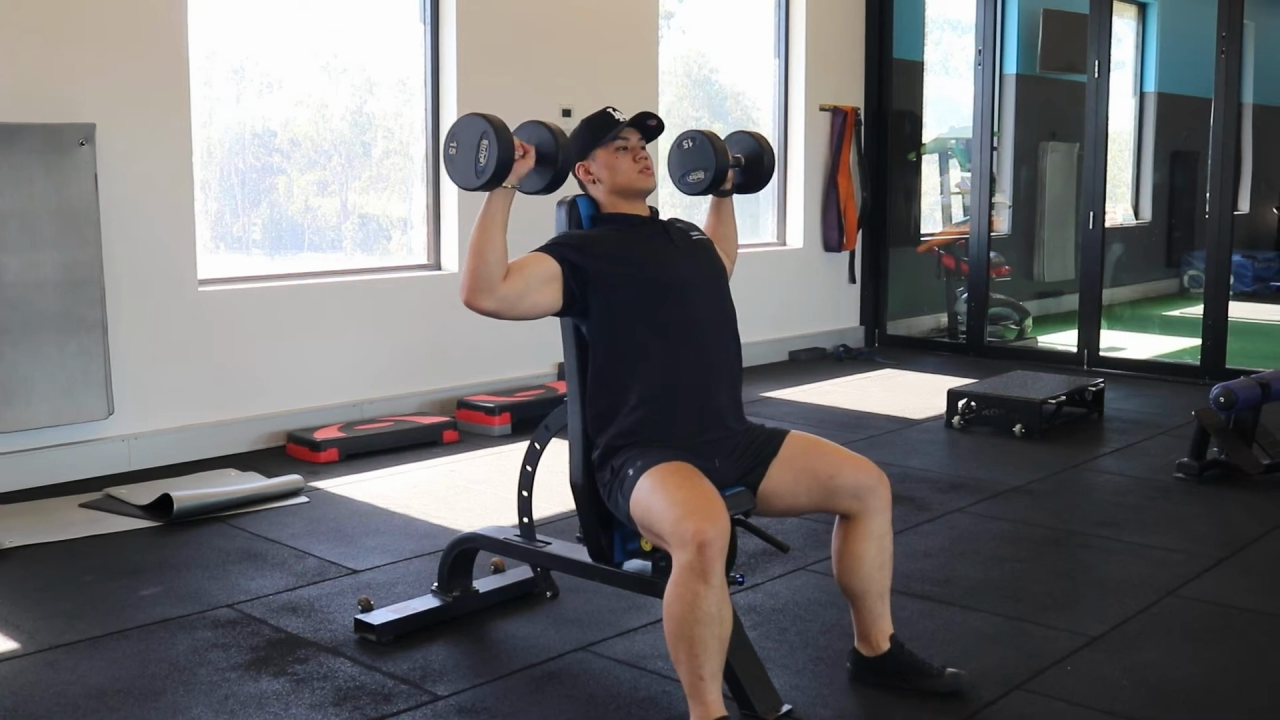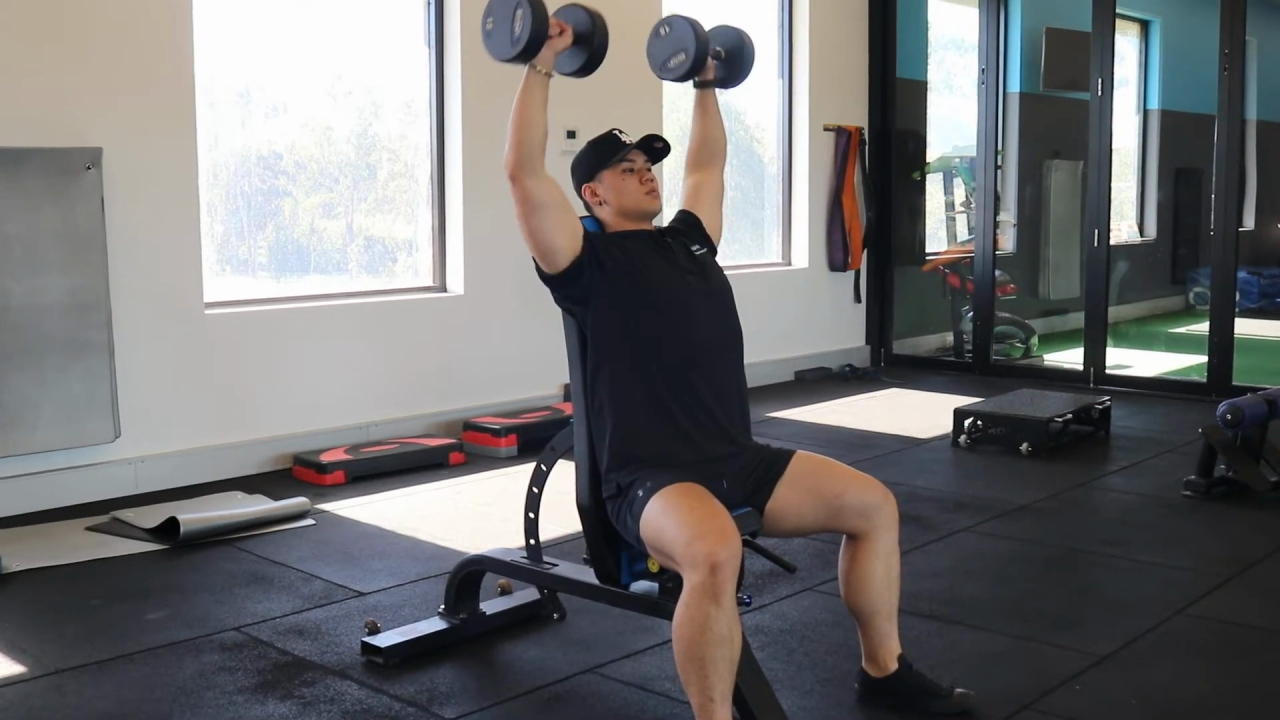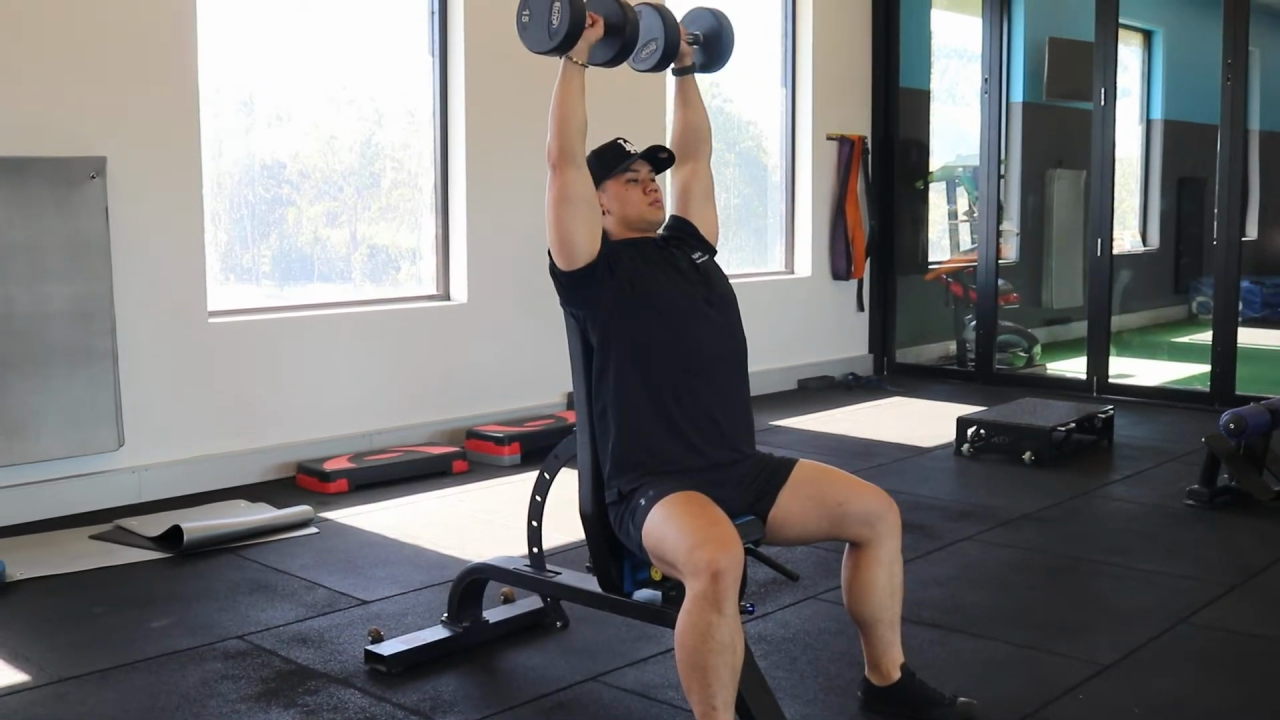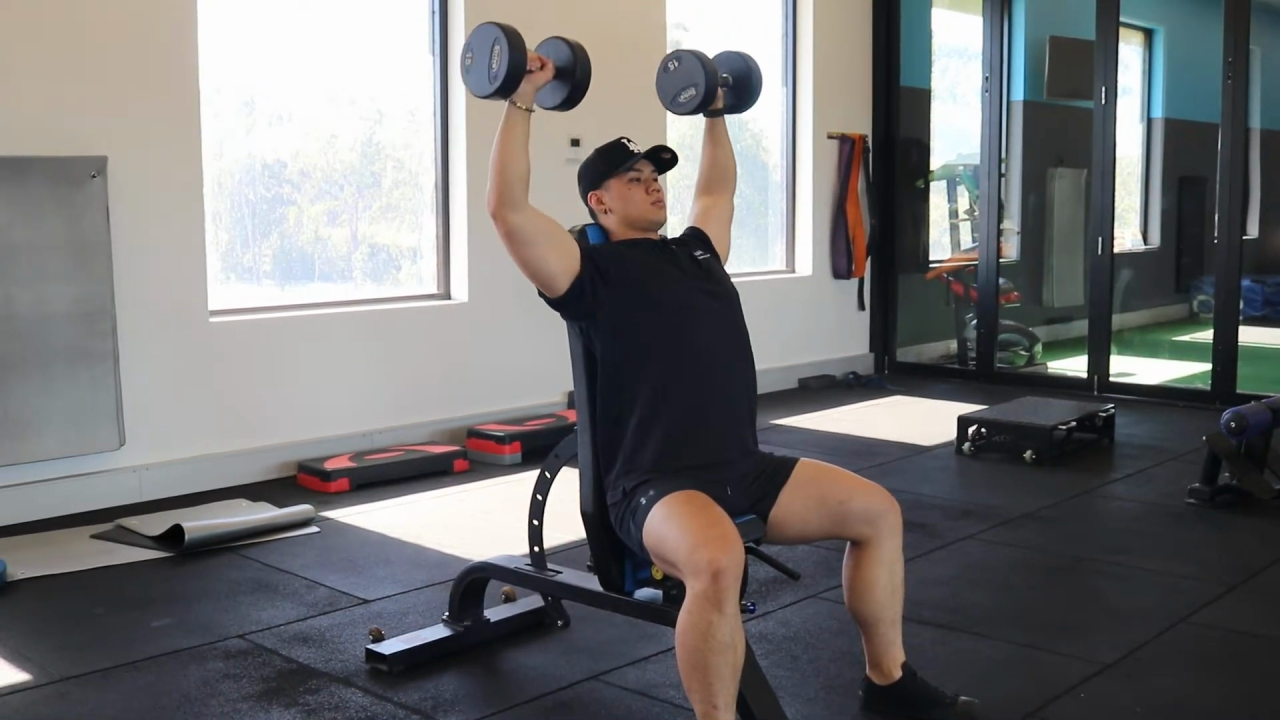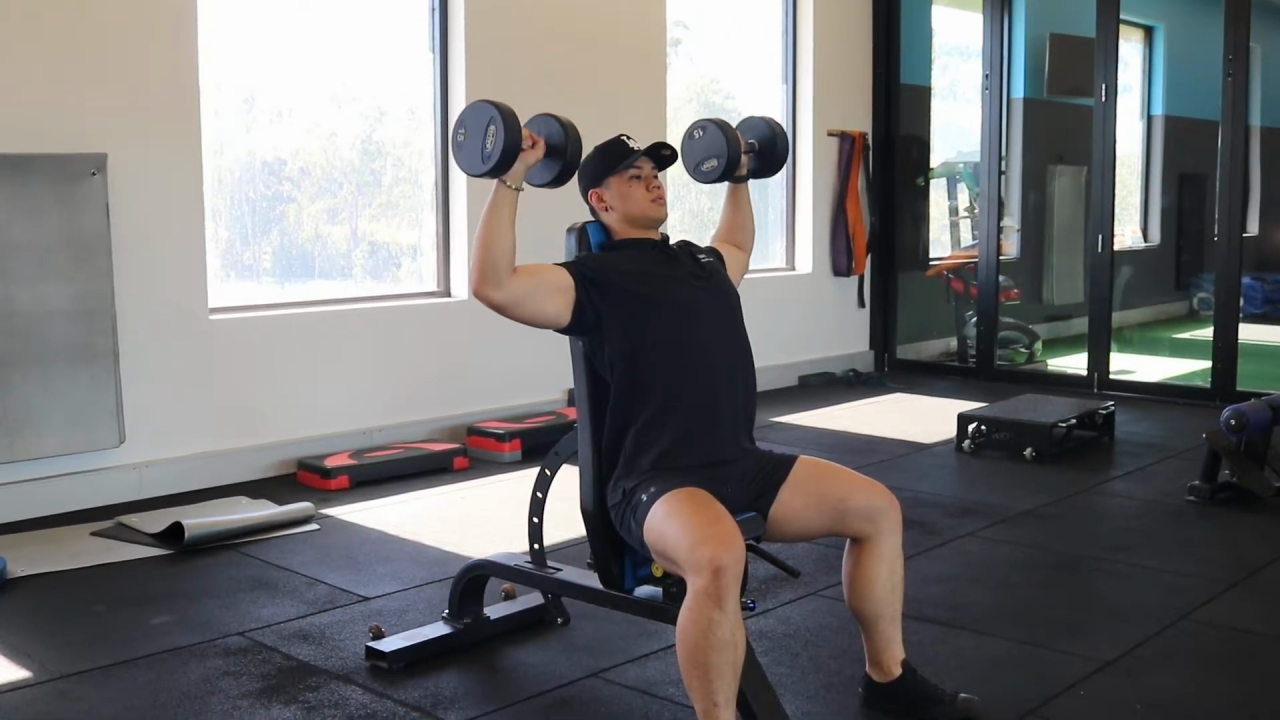
dt=1s
person 1, frame 1
left shoulder: (684, 235)
right shoulder: (584, 252)
left elbow: (721, 263)
right elbow: (484, 292)
left wrist: (723, 191)
right wrist: (503, 188)
left hip: (731, 438)
right hip: (647, 455)
left knee: (867, 486)
right knee: (703, 536)
left ankle: (876, 649)
person 1, frame 2
left shoulder: (687, 240)
right shoulder: (591, 263)
left elbow: (710, 163)
right elbow: (523, 172)
left wrist: (705, 85)
right wrist: (541, 66)
left hip: (739, 460)
right hip: (652, 476)
left knee: (873, 505)
right knee: (715, 554)
person 1, frame 3
left shoulder: (687, 245)
right shoulder: (596, 268)
left elbow: (695, 155)
right elbow: (564, 160)
left wrist: (683, 70)
right wrist: (577, 54)
left hip: (740, 468)
right hip: (656, 485)
left knee: (876, 513)
right knee: (717, 563)
person 1, frame 4
left shoulder: (694, 252)
right shoulder: (596, 272)
left elbow: (718, 189)
right elbow: (508, 209)
left wrist: (714, 114)
right wrist: (522, 101)
left hip: (744, 468)
right hip: (656, 484)
left knee: (878, 511)
right knee: (717, 563)
person 1, frame 5
left shoulder: (696, 259)
right shoulder: (597, 276)
left elbow: (737, 246)
right elbow: (493, 285)
left wrist: (738, 179)
right wrist: (510, 180)
left hip: (744, 465)
right hip: (658, 481)
left knee: (877, 509)
right knee: (718, 560)
